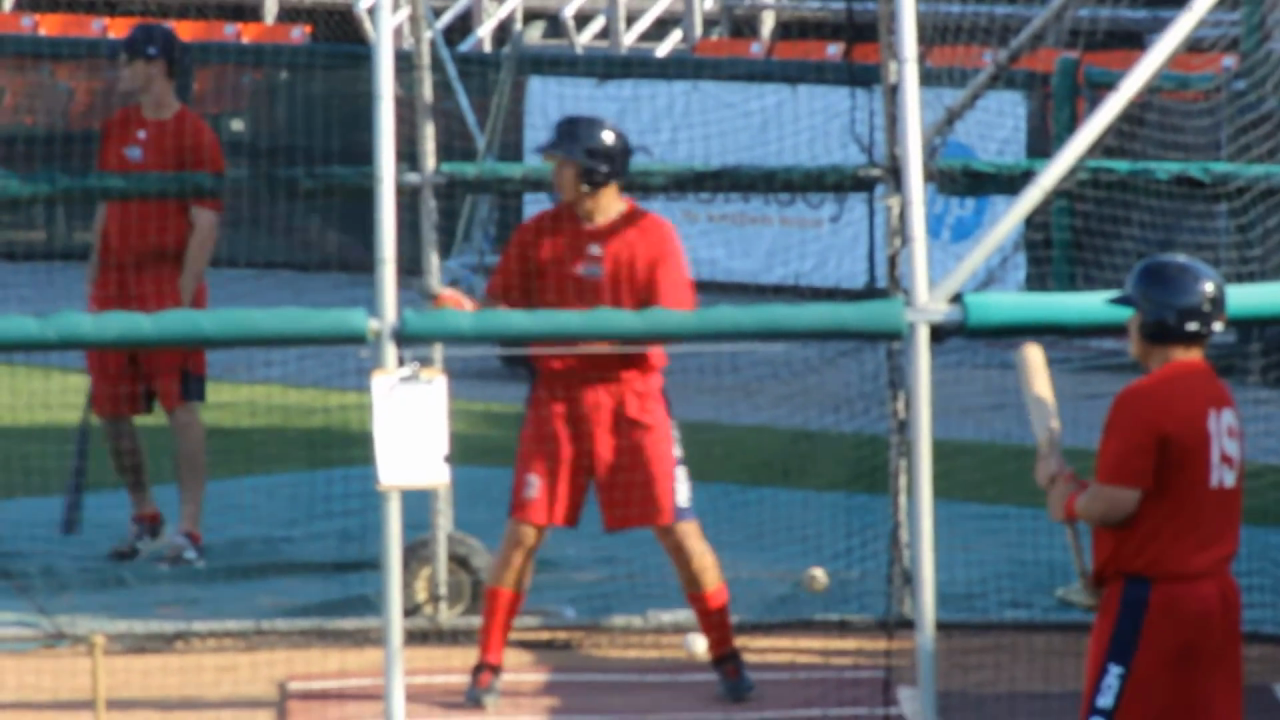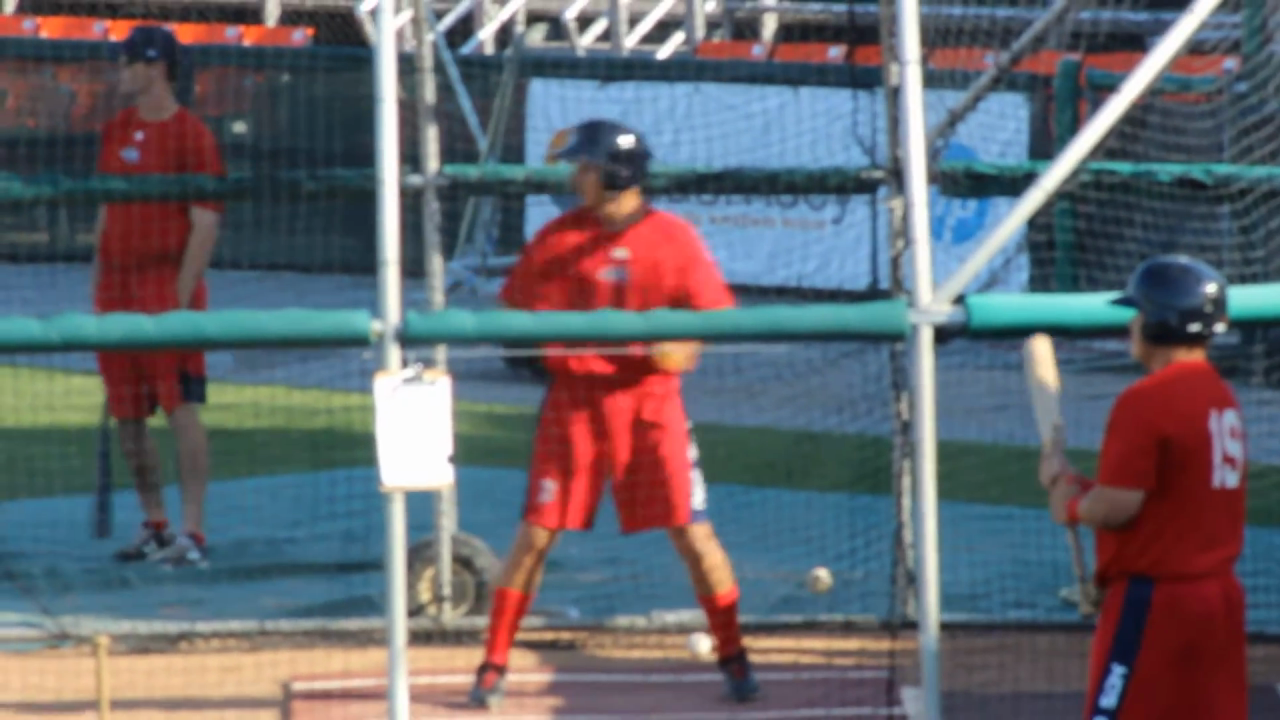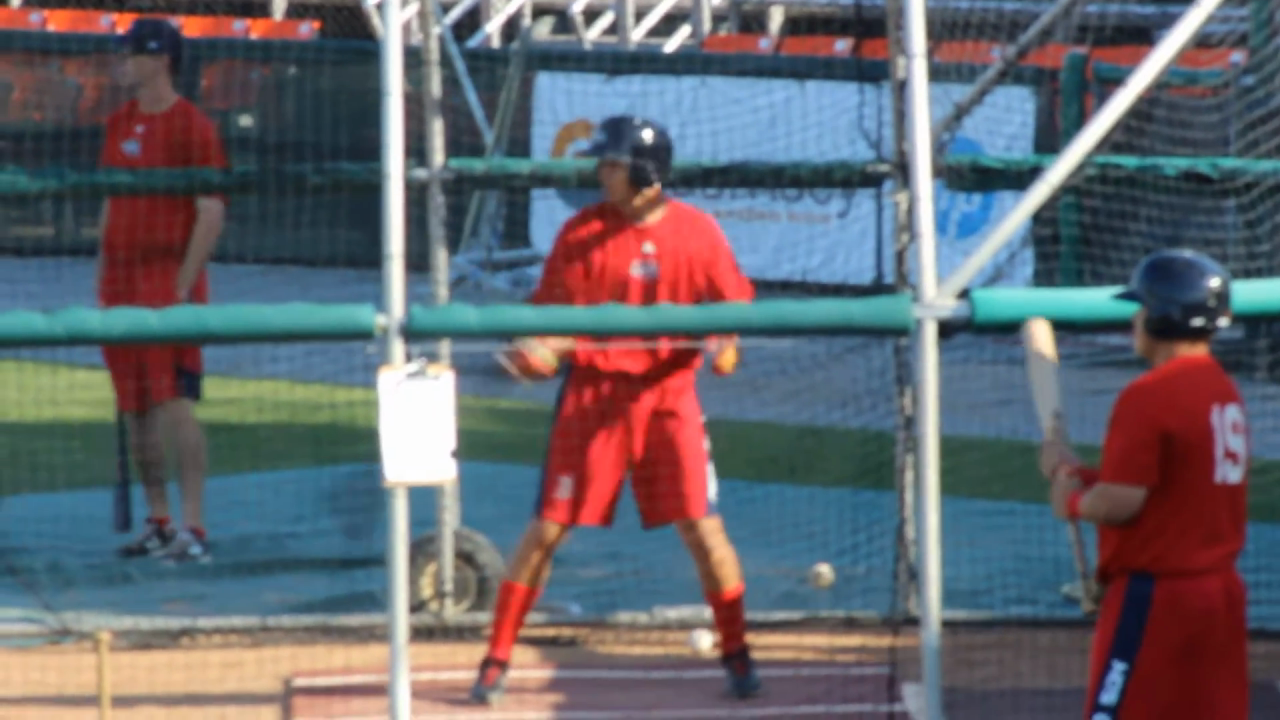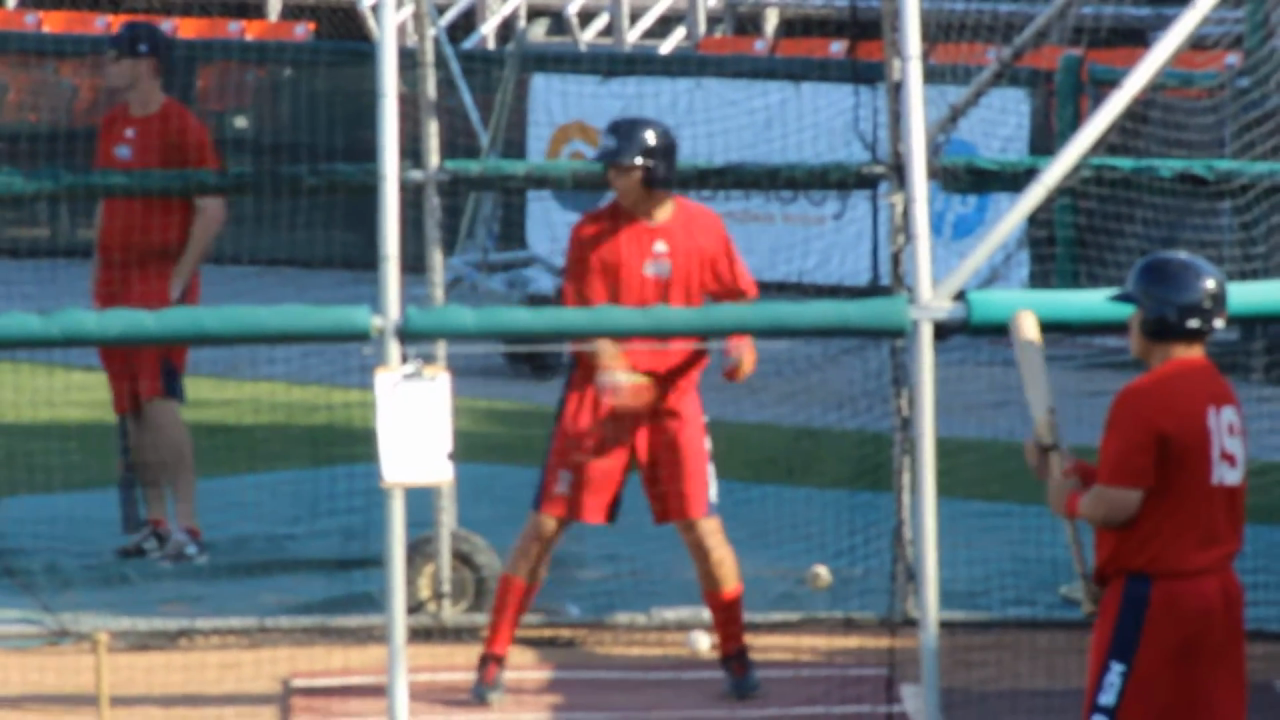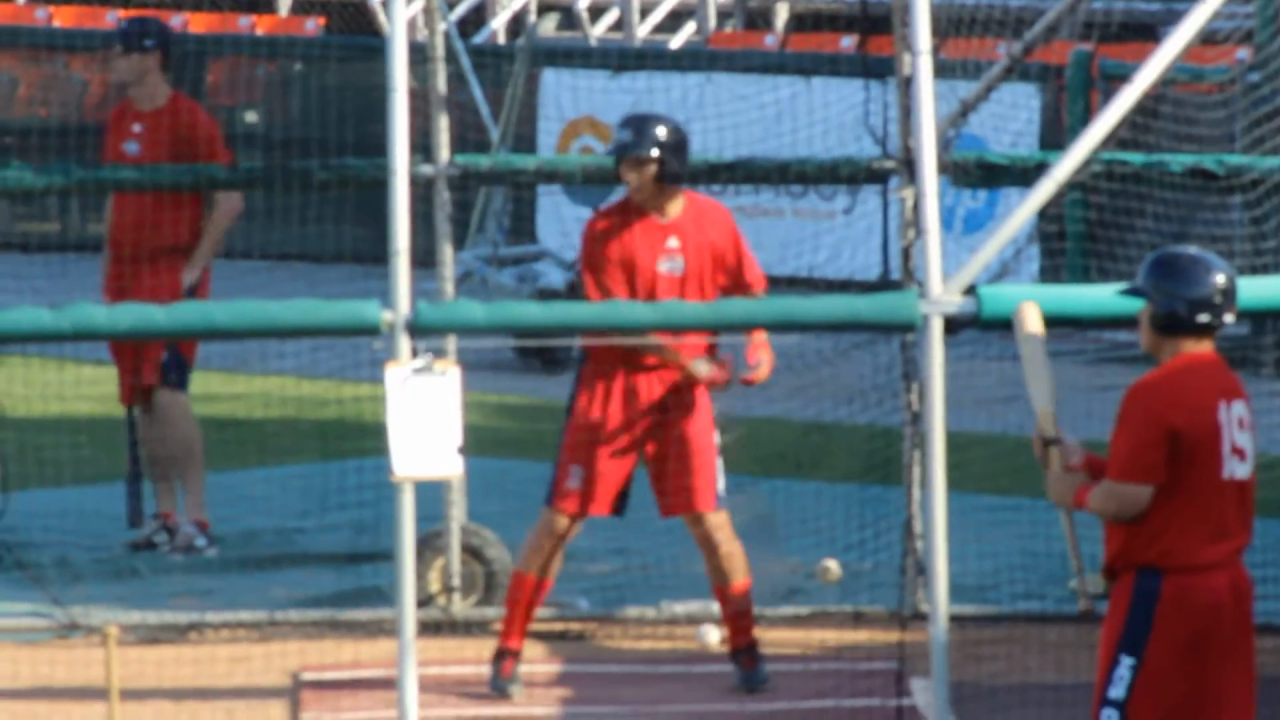
dt=0.1s
person 1, frame 1
left shoulder: (652, 234)
right shoulder: (539, 233)
right elbow: (506, 306)
right wrist: (467, 308)
left hip: (632, 396)
right hip: (559, 395)
left knee: (679, 529)
right knee: (523, 531)
left ankle: (726, 655)
right ankle: (488, 663)
person 1, frame 2
left shoulder: (675, 236)
right shoulder: (560, 236)
left elbow: (713, 316)
right elbow: (517, 304)
left wrist: (680, 346)
left hip: (652, 399)
right hip: (576, 399)
left knee: (692, 532)
right knee: (537, 532)
left ankle: (733, 656)
right ankle: (494, 662)
person 1, frame 3
left shoulder: (697, 229)
right shoulder: (582, 231)
left elbow: (734, 301)
right elbow: (556, 307)
left wrist: (723, 342)
right wrist: (536, 345)
left hip: (669, 394)
right hip: (595, 392)
left knee: (703, 527)
right knee: (547, 527)
left ankle: (736, 652)
right ankle: (496, 657)
person 1, frame 4
left shoulder: (704, 226)
right shoulder: (592, 233)
left elbow: (738, 296)
left wrist: (741, 343)
right wrist: (611, 368)
left hip: (674, 392)
right hip: (600, 391)
left knee: (703, 526)
right knee: (547, 521)
left ankle: (734, 653)
right ankle: (494, 655)
person 1, frame 5
left shoulder: (714, 220)
right shoulder: (606, 228)
left elbow: (748, 290)
left wrist: (757, 343)
right wrist: (683, 359)
left hip: (685, 390)
right hip: (612, 382)
left knee: (711, 521)
right knee: (560, 516)
left ankle: (744, 647)
right ankle: (509, 649)
person 2, frame 1
left shoulder: (195, 136)
right shoulder: (116, 127)
left elbow: (206, 225)
right elbow: (107, 206)
left wrist: (183, 300)
right wrist: (93, 281)
left hip: (167, 286)
right hip: (115, 286)
left knee: (182, 410)
right knee: (109, 409)
left ankle: (189, 535)
right ankle: (146, 517)
person 2, frame 2
left shoulder: (190, 135)
right shoulder: (114, 130)
left elbow: (205, 225)
right elbow: (108, 210)
left wrist: (180, 298)
right wrist: (97, 284)
left hip: (166, 289)
right hip: (117, 289)
left knee: (180, 410)
right knee: (126, 415)
left ankle: (191, 535)
right ankle: (155, 527)
person 2, frame 3
left shoulder: (192, 126)
right shoulder: (118, 123)
left elbow: (212, 215)
right elbow: (112, 204)
left wrist: (182, 289)
right wrist: (102, 279)
left hip: (168, 280)
right hip: (121, 282)
left knee: (174, 404)
right knee: (135, 410)
left ankle: (192, 531)
right ankle: (159, 524)
person 2, frame 4
left shoulder: (181, 127)
right shoulder: (109, 126)
left elbow: (213, 209)
right elbow: (106, 205)
left wrist: (179, 280)
right wrist: (97, 282)
left hip: (162, 281)
right hip: (115, 282)
left knee: (160, 403)
right knee: (132, 408)
left ankle: (187, 530)
right ankle: (155, 526)
person 2, frame 5
left shoulder: (190, 120)
right shoulder: (117, 121)
left elbow: (230, 200)
right elbow: (116, 201)
left wrist: (194, 269)
right wrist: (108, 277)
left hip: (173, 274)
right hip: (126, 277)
left knee: (167, 394)
right knee: (142, 401)
left ankle: (196, 522)
right ankle: (165, 520)
person 3, frame 1
left shoulder: (1145, 399)
right shoulder: (1218, 396)
left elbow: (1112, 505)
left wrist: (1070, 502)
right wrist: (1070, 481)
left hip: (1150, 599)
right hip: (1213, 594)
person 3, frame 2
left shoulder: (1146, 400)
right shoulder: (1221, 397)
left elbow: (1115, 507)
left wrist: (1071, 505)
right wrist: (1076, 483)
left hip: (1154, 599)
right hip: (1216, 595)
person 3, frame 3
left shoulder: (1149, 395)
right shoulder: (1224, 391)
left elbow: (1118, 503)
left wrist: (1072, 499)
right wrist: (1079, 474)
left hip: (1155, 595)
right hip: (1219, 590)
person 3, frame 4
left shoulder: (1145, 398)
right shoulder: (1220, 392)
left elbow: (1116, 505)
left wrist: (1070, 499)
right wrist: (1076, 470)
left hip: (1151, 597)
right hip: (1216, 592)
person 3, frame 5
left shoulder: (1155, 392)
right shoulder: (1230, 387)
left elbow: (1126, 500)
left wrist: (1077, 492)
right wrist: (1084, 463)
left hip: (1161, 591)
right hip: (1226, 586)
